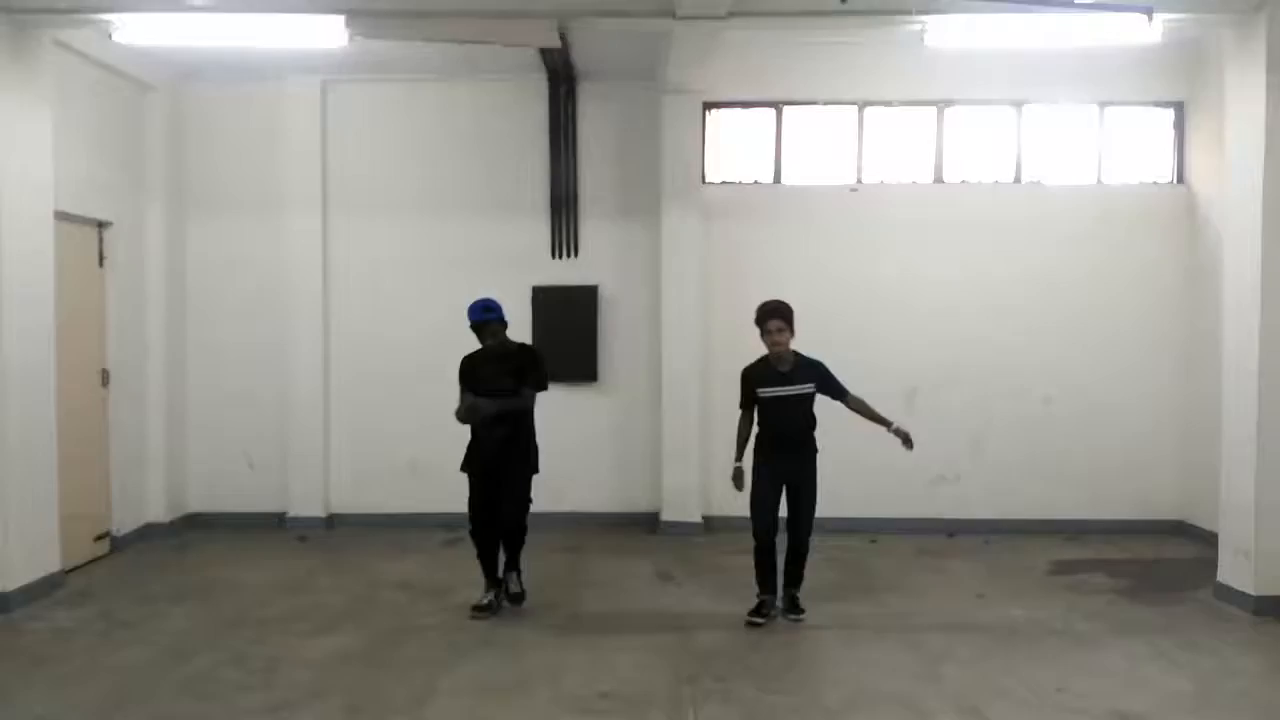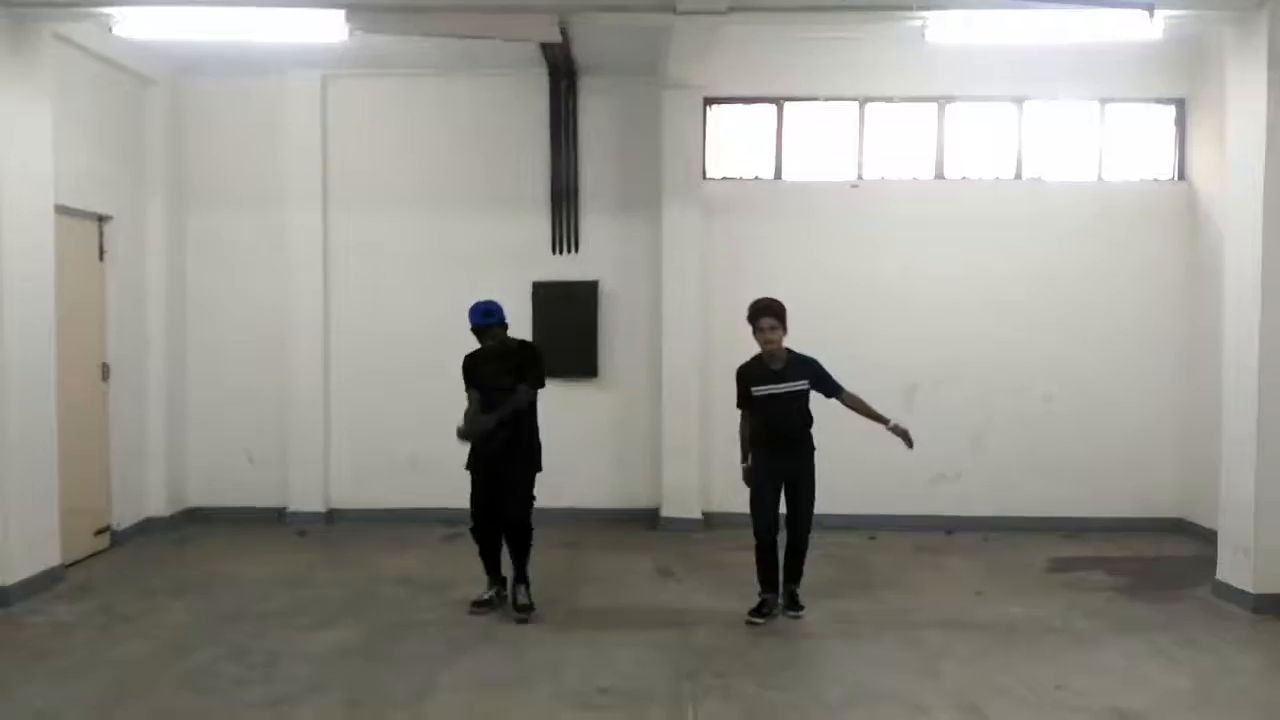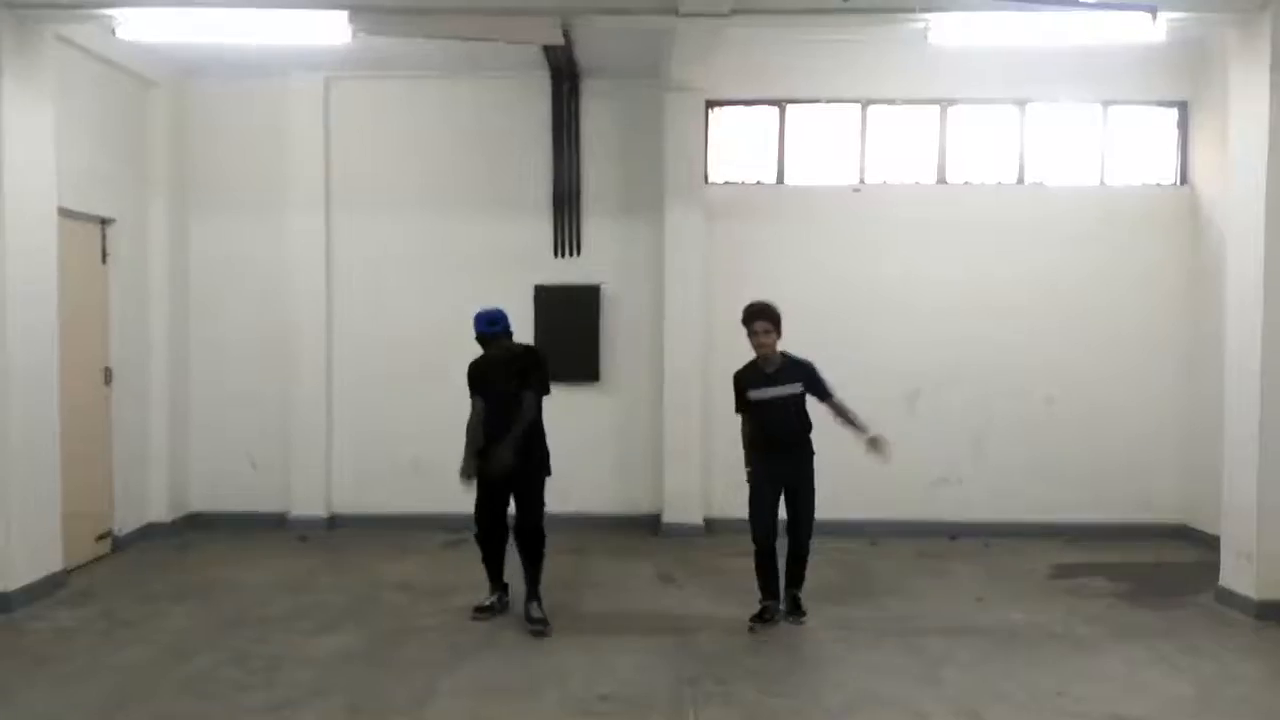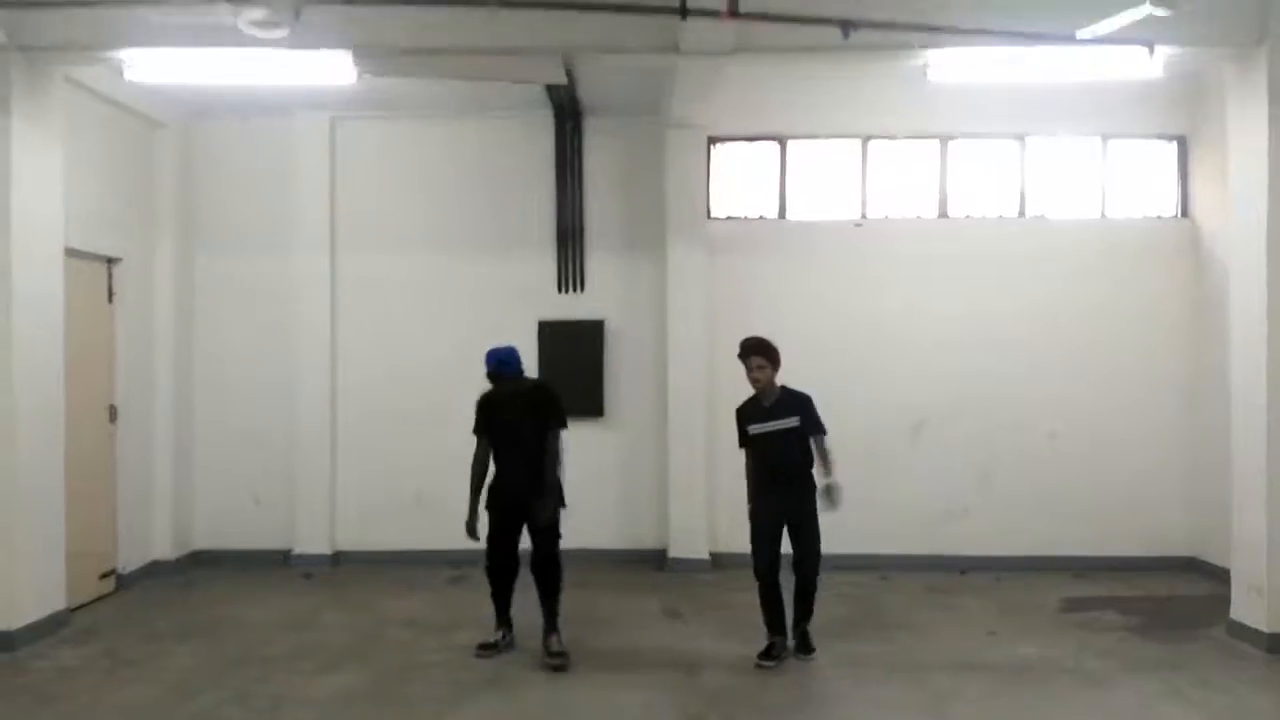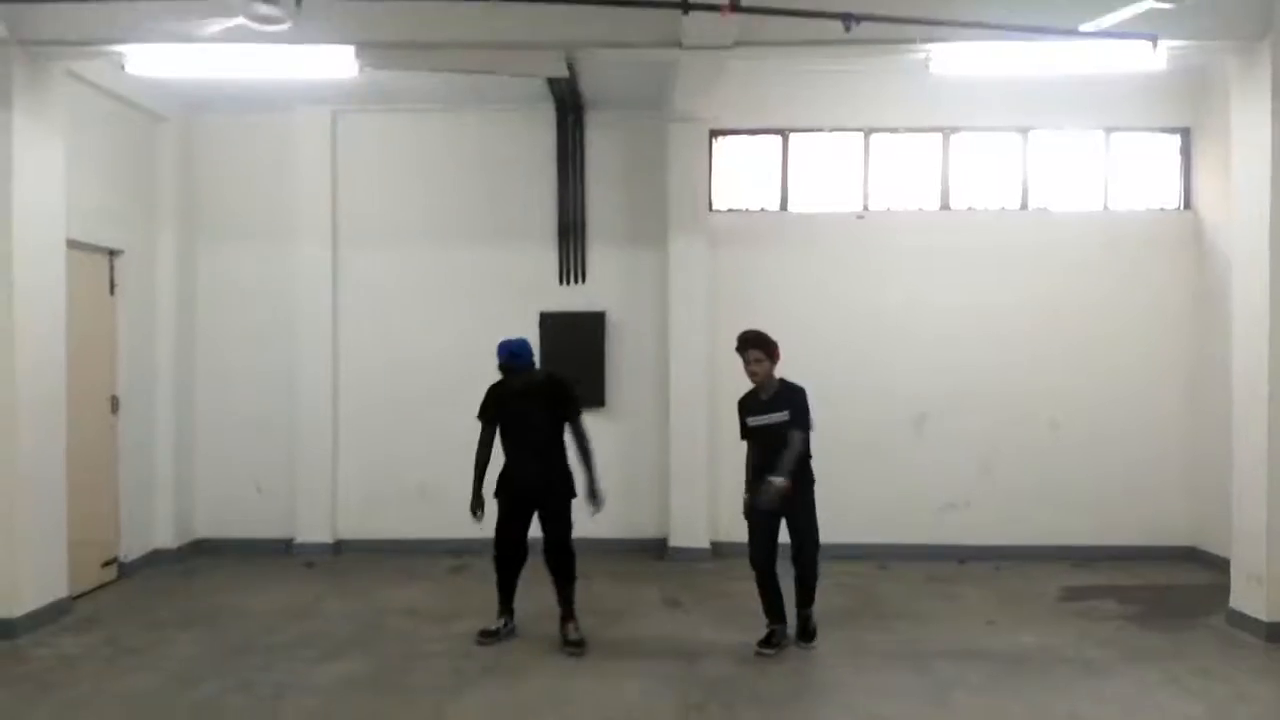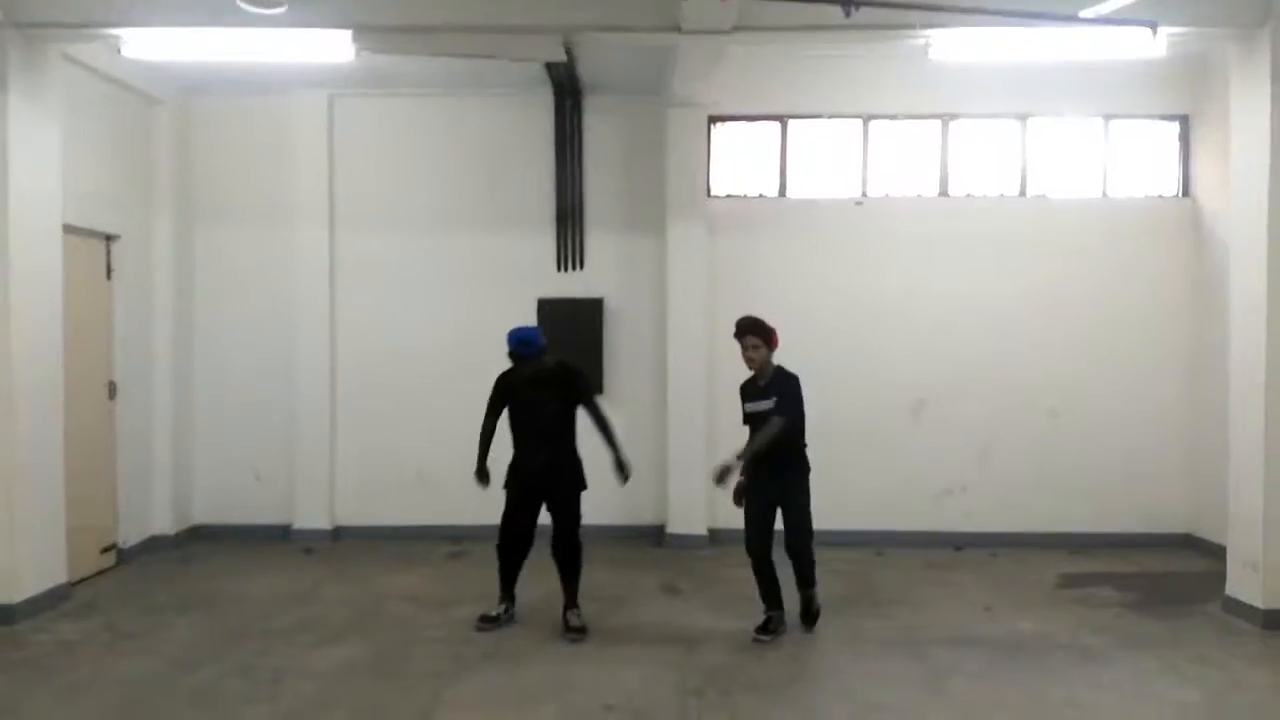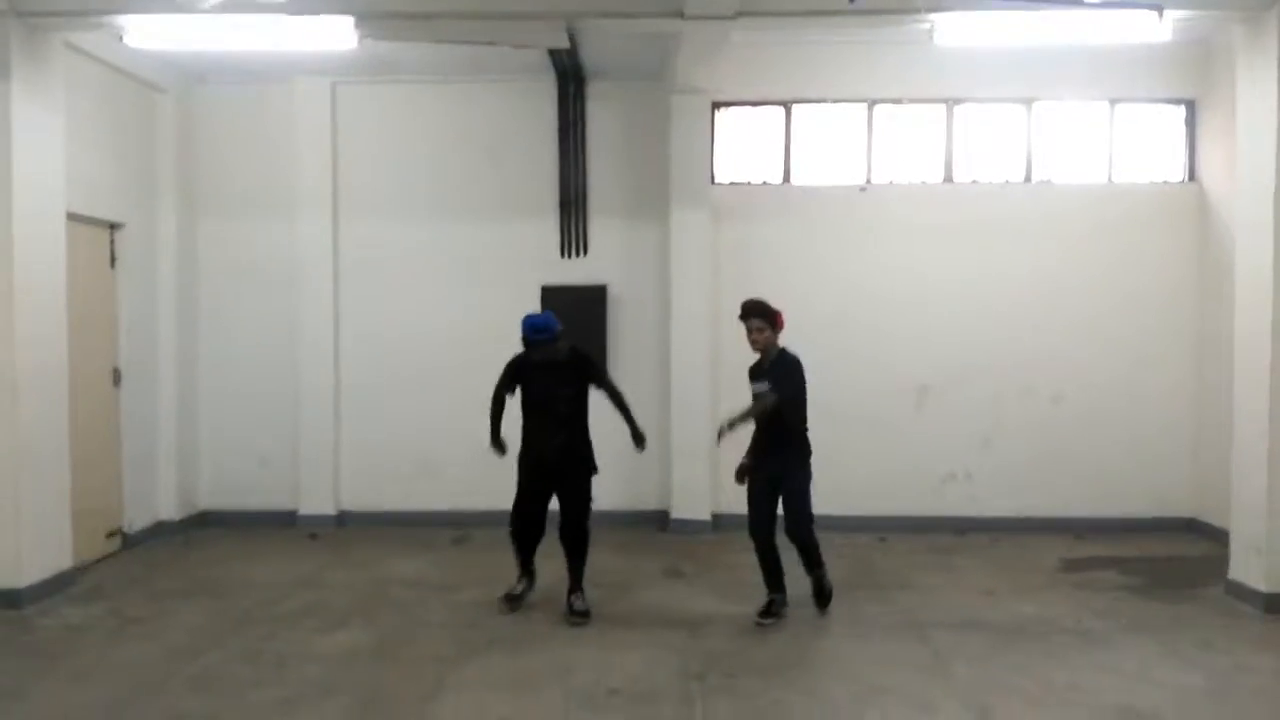
dt=0.1s
person 1, frame 1
left shoulder: (812, 369)
right shoulder: (752, 374)
left elbow: (849, 399)
right elbow: (747, 418)
left wrist: (890, 426)
right wrist: (738, 461)
left hip: (803, 460)
right hip: (767, 462)
left knee: (800, 532)
right knee: (763, 530)
left ankle: (791, 593)
right ankle: (767, 597)
person 1, frame 2
left shoulder: (807, 366)
right shoulder: (747, 373)
left elbow: (845, 397)
right elbow: (747, 418)
left wrist: (888, 423)
right wrist: (745, 462)
left hip: (801, 458)
right hip: (764, 460)
left knee: (800, 529)
right knee: (764, 530)
left ankle: (791, 589)
right ankle: (769, 596)
person 1, frame 3
left shoulder: (803, 369)
right shoulder: (744, 378)
left elbow: (833, 404)
right elbow: (748, 422)
left wrist: (865, 432)
right wrist: (749, 466)
left hip: (801, 462)
right hip: (764, 464)
left knee: (800, 533)
right knee: (762, 535)
left ankle: (791, 595)
right ankle: (769, 602)
person 1, frame 4
left shoulder: (800, 402)
right shoulder: (745, 411)
left elbow: (818, 442)
left wrist: (828, 479)
right wrist: (752, 502)
left hip: (801, 496)
right hip: (766, 500)
left knee: (807, 567)
right knee: (765, 570)
left ankle: (802, 628)
right ankle: (777, 638)
person 1, frame 5
left shoulder: (795, 395)
right shoulder: (746, 404)
left elbow: (797, 441)
left wrist: (780, 479)
right wrist: (750, 493)
left hip: (797, 488)
right hip: (763, 489)
left knee: (806, 557)
right knee: (761, 561)
left ankle: (805, 612)
right ankle: (778, 626)
person 1, frame 6
left shoulder: (788, 383)
right shoulder: (747, 389)
left elbow: (773, 428)
left wrist: (736, 461)
right wrist: (744, 478)
left hip: (792, 476)
right hip: (759, 478)
left knee: (798, 544)
right knee: (756, 548)
left ankle: (808, 594)
right ankle: (775, 613)
person 1, frame 7
left shoulder: (788, 364)
right shoulder: (756, 370)
left elbow: (765, 404)
left wrist: (730, 424)
right wrist: (748, 458)
left hip: (792, 459)
right hip: (763, 460)
left knee: (798, 527)
right knee: (760, 530)
left ankle: (819, 576)
right ankle: (776, 596)
person 2, frame 1
left shoulder: (526, 356)
right shoulder: (470, 363)
left elbow: (526, 401)
right elbow: (467, 403)
left wrist: (493, 406)
right wrist: (465, 412)
left hip: (517, 452)
right hip: (481, 453)
left knee: (512, 518)
right knee: (482, 522)
left ankle: (512, 569)
right ankle: (493, 588)
person 2, frame 2
left shoulder: (526, 354)
right shoulder: (472, 362)
left elbow: (524, 398)
right elbow: (474, 404)
left wrist: (492, 419)
right wrist: (468, 426)
left hip: (521, 450)
right hip: (485, 451)
left knee: (516, 518)
right knee: (483, 520)
left ankle: (521, 584)
right ankle: (495, 586)
person 2, frame 3
left shoulder: (531, 360)
right shoulder: (478, 368)
left elbow: (530, 407)
right elbow: (478, 414)
left wrist: (509, 446)
right wrist: (469, 457)
left hip: (526, 456)
right hip: (490, 457)
left knee: (529, 527)
right knee: (488, 526)
left ankle: (533, 600)
right ankle: (498, 592)
person 2, frame 4
left shoulder: (544, 396)
right shoulder: (488, 403)
left elbow: (552, 448)
right elbow: (482, 453)
left wrist: (550, 497)
right wrist: (472, 507)
left hip: (540, 491)
right hip: (504, 492)
left knee: (546, 559)
right knee: (499, 561)
left ankle: (552, 634)
right ankle: (503, 629)
person 2, frame 5
left shoulder: (556, 388)
right shoulder: (498, 393)
left elbow: (578, 434)
right elbow: (486, 441)
left wrist: (592, 481)
right wrist: (476, 489)
left hip: (553, 481)
right hip: (514, 482)
left knee: (559, 549)
right knee: (507, 550)
left ankle: (569, 621)
right ankle: (505, 618)
person 2, frame 6
left shoulder: (567, 376)
right shoulder: (507, 381)
left elbow: (595, 413)
right elbow: (490, 420)
left wrist: (617, 454)
right wrist: (481, 463)
left hip: (564, 471)
right hip: (524, 471)
left knee: (566, 540)
right knee: (511, 538)
left ankle: (571, 609)
right ankle: (506, 603)
person 2, frame 7
left shoulder: (581, 362)
right shoulder: (520, 365)
left elbow: (611, 392)
right elbow: (499, 397)
left wrist: (633, 428)
right wrist: (494, 436)
left hip: (575, 456)
right hip: (535, 456)
left knee: (575, 524)
right knee: (523, 522)
left ankle: (575, 592)
right ankle: (525, 578)
